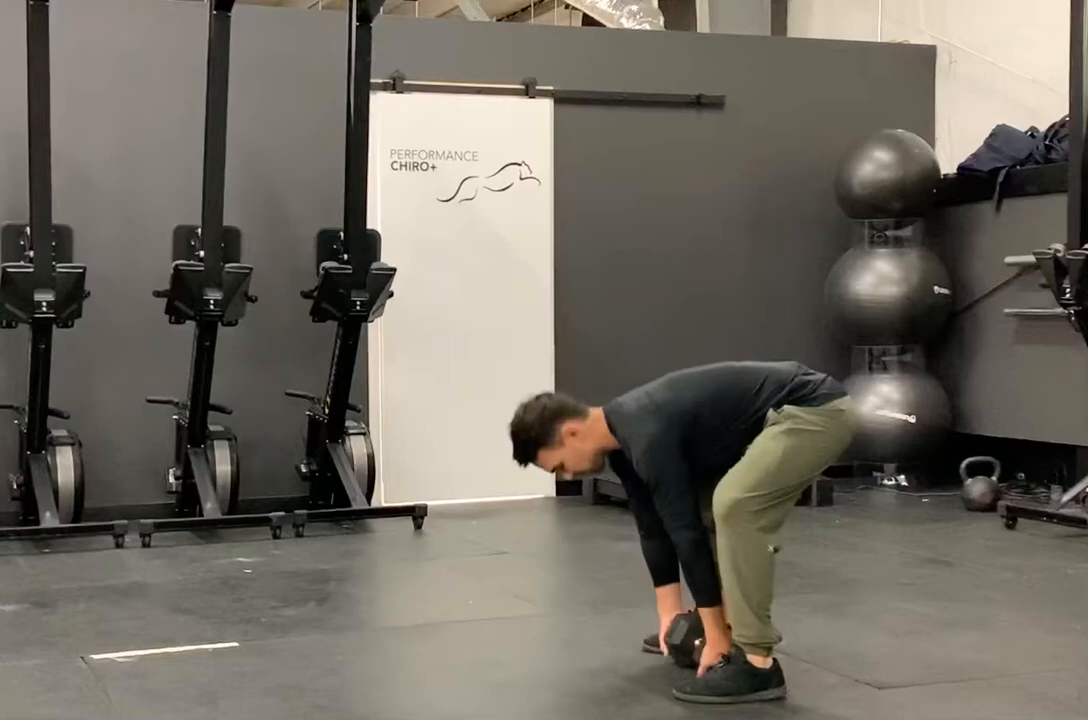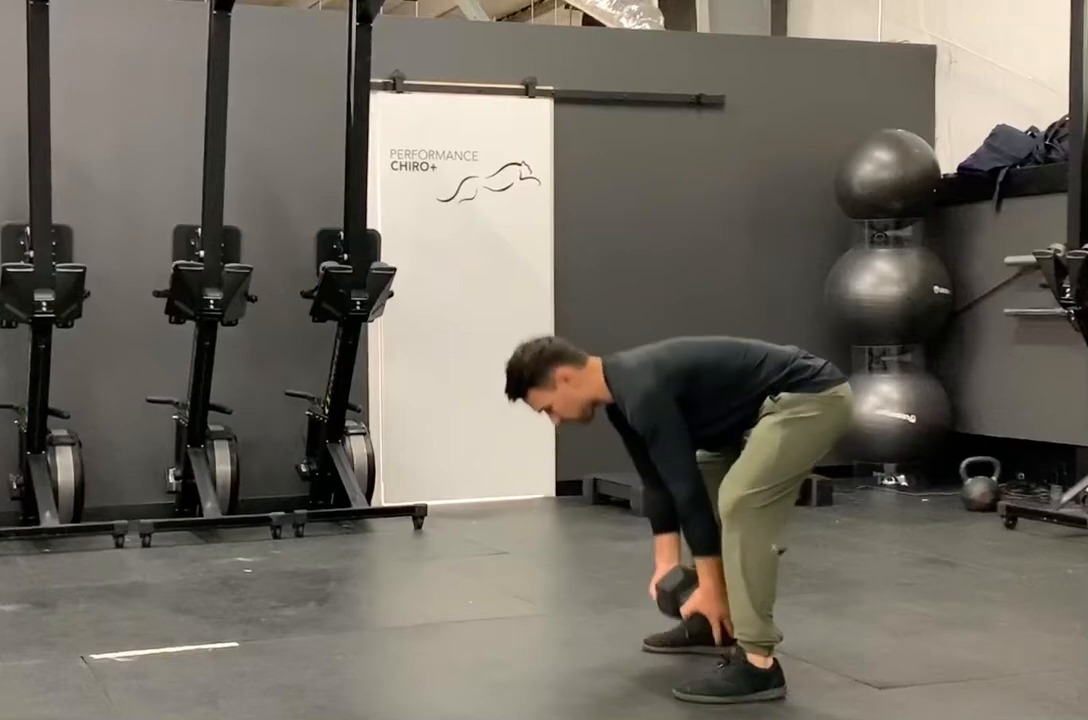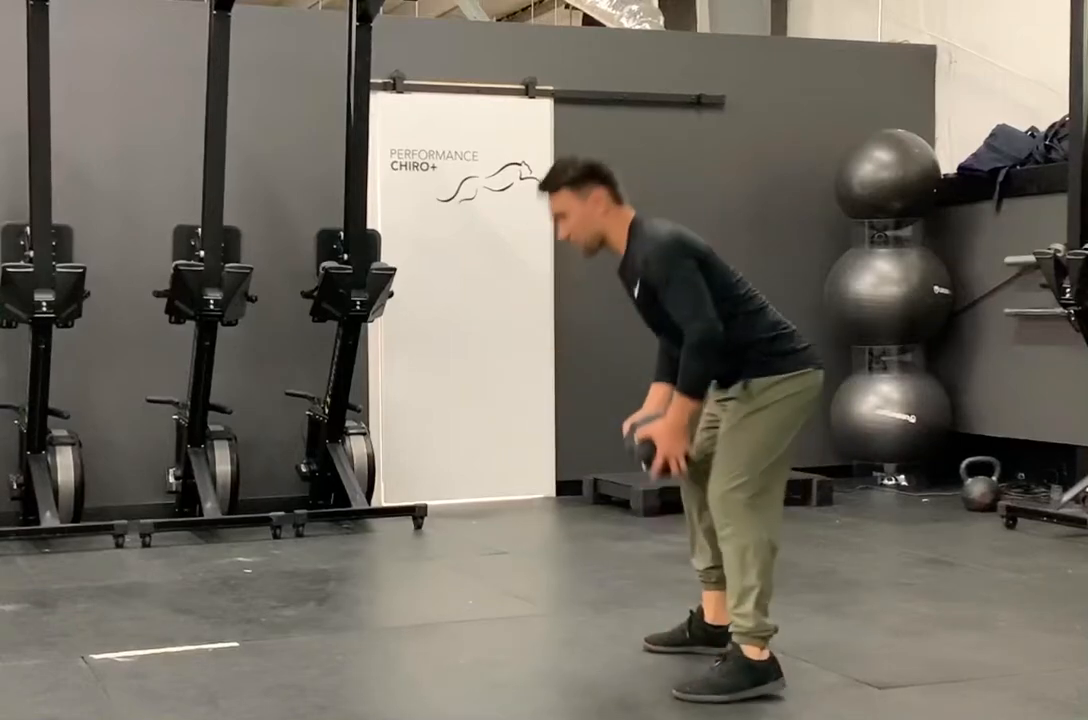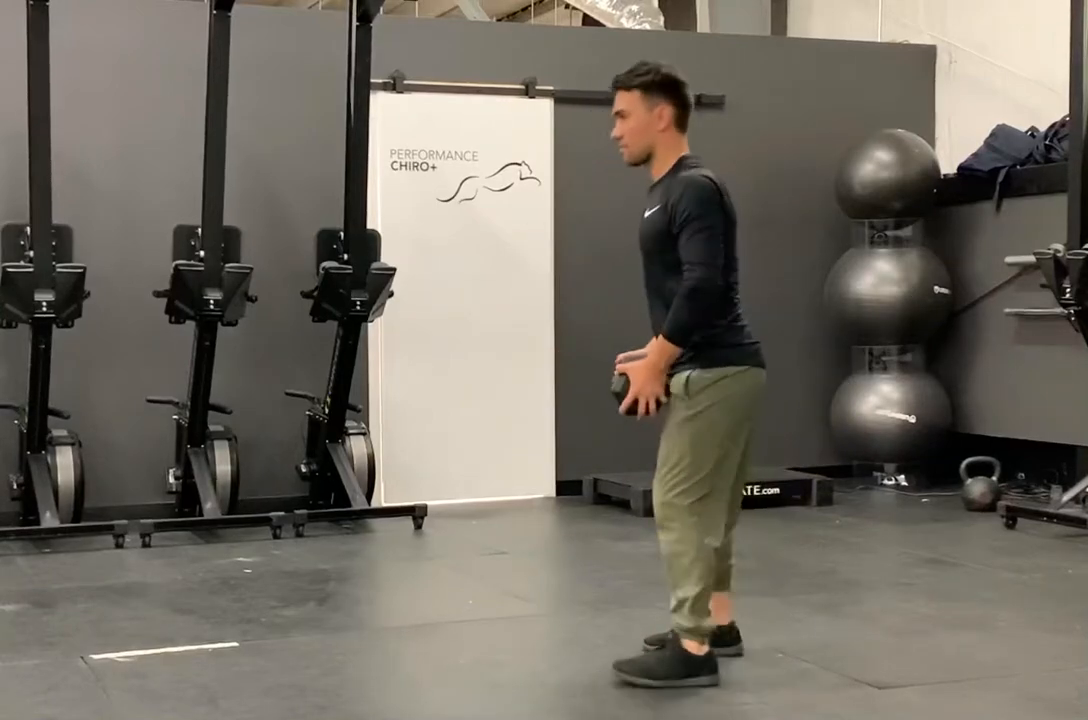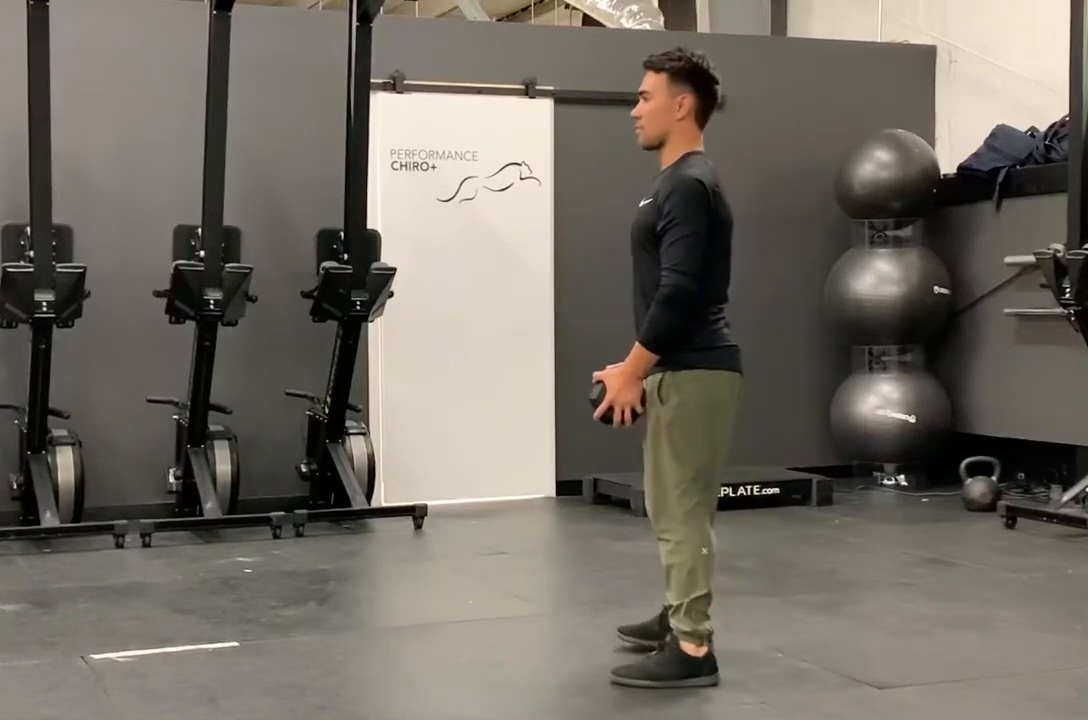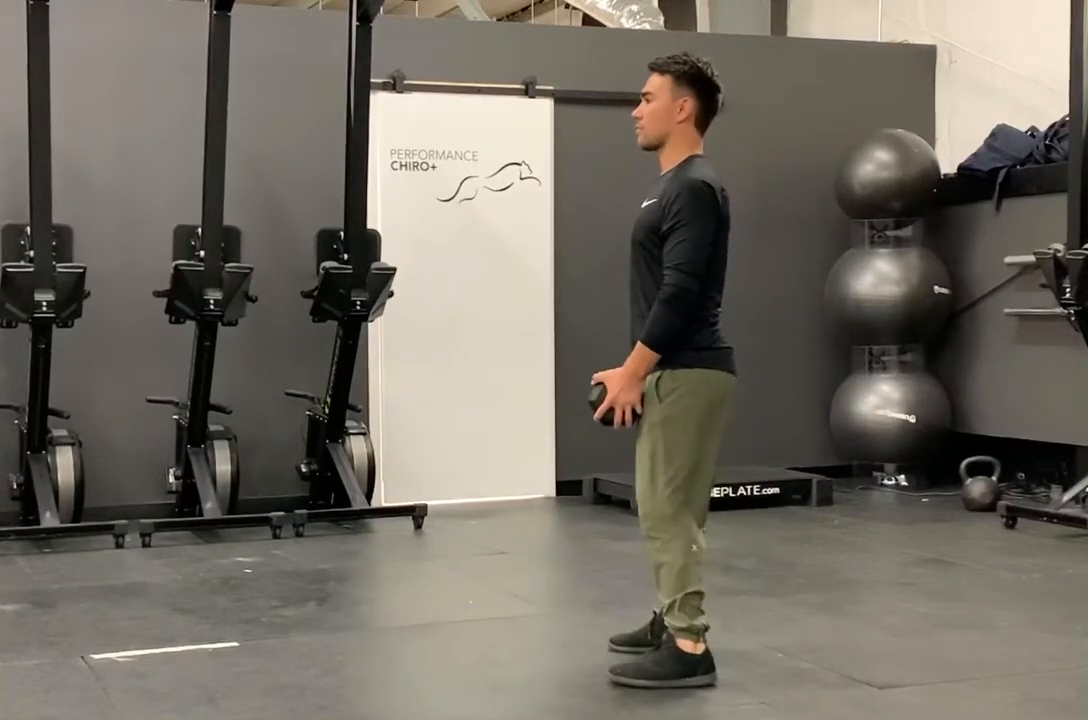
dt=0.3s
person 1, frame 1
left shoulder: (649, 439)
right shoulder: (623, 439)
left elbow: (688, 536)
right elbow: (653, 529)
left wrist: (717, 636)
right wrist: (669, 610)
left hip: (816, 410)
right hip: (789, 411)
left knee: (736, 507)
right knee: (702, 502)
left ankle: (756, 662)
right ankle: (727, 625)
person 1, frame 2
left shoulder: (643, 395)
right shoulder: (623, 394)
left elbow: (690, 488)
right elbow: (658, 482)
left wrist: (710, 587)
right wrist: (666, 561)
left hip: (813, 396)
right hip: (776, 400)
right knee: (710, 492)
left ankle: (758, 663)
right ankle: (713, 624)
person 1, frame 3
left shoulder: (661, 249)
right shoulder: (636, 262)
left elbow: (705, 336)
right elbow: (675, 341)
left wrist: (676, 424)
right wrist: (657, 408)
left hip: (777, 375)
right hip: (742, 380)
left knee: (736, 497)
right knee: (703, 492)
left ankle: (754, 655)
right ankle: (714, 618)
person 1, frame 4
left shoulder: (693, 187)
right shoulder: (667, 190)
left elbow: (703, 288)
left wrist: (655, 364)
right wrist: (655, 351)
left hip: (716, 370)
right hip: (709, 367)
left knee: (679, 501)
right knee: (705, 502)
left ankle: (692, 648)
right ankle: (716, 622)
person 1, frame 5
left shoulder: (688, 185)
right shoulder: (680, 182)
left elbow: (679, 294)
left wrist: (630, 371)
right wrist: (639, 365)
left hip: (690, 372)
right hip: (688, 367)
left knee: (681, 507)
right knee: (675, 503)
left ankle: (691, 650)
right ankle: (682, 615)
person 1, frame 6
left shoulder: (694, 187)
right shoulder: (674, 185)
left elbow: (681, 293)
left wrist: (631, 371)
right wrist: (636, 367)
left hip: (687, 372)
right hip: (674, 368)
left knee: (667, 507)
right knee: (666, 503)
left ankle: (687, 649)
right ankle: (673, 620)
